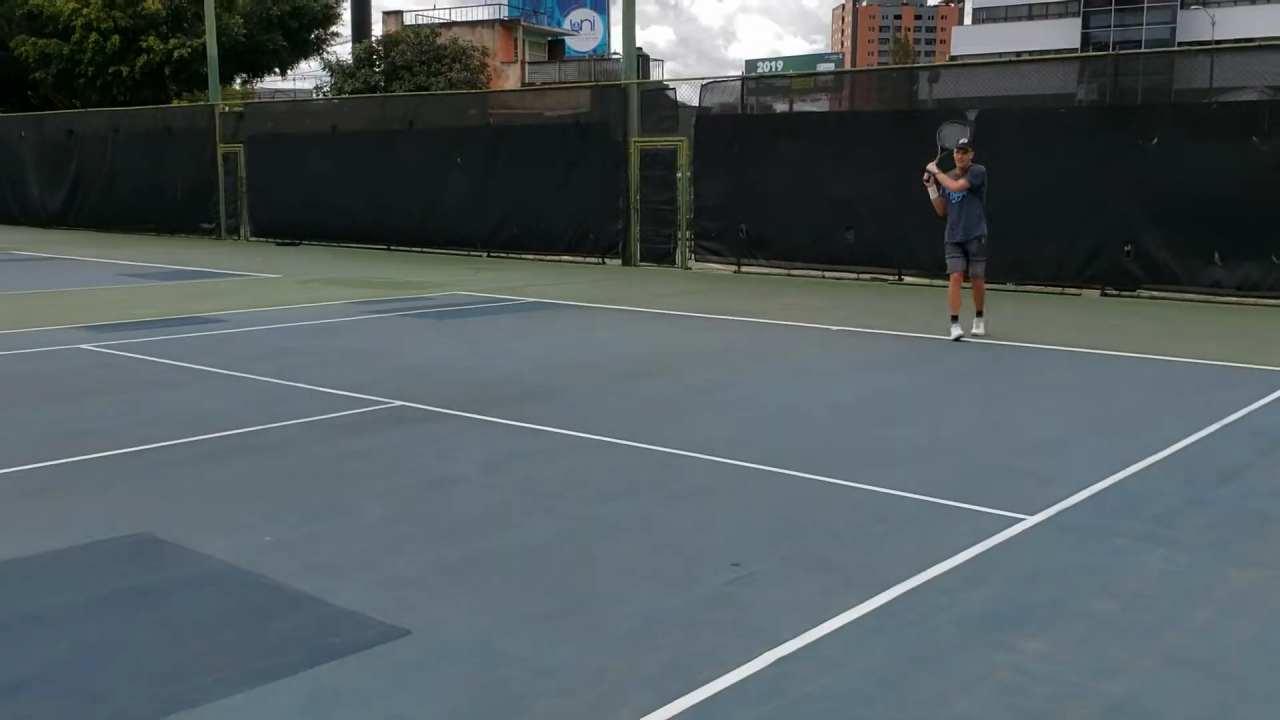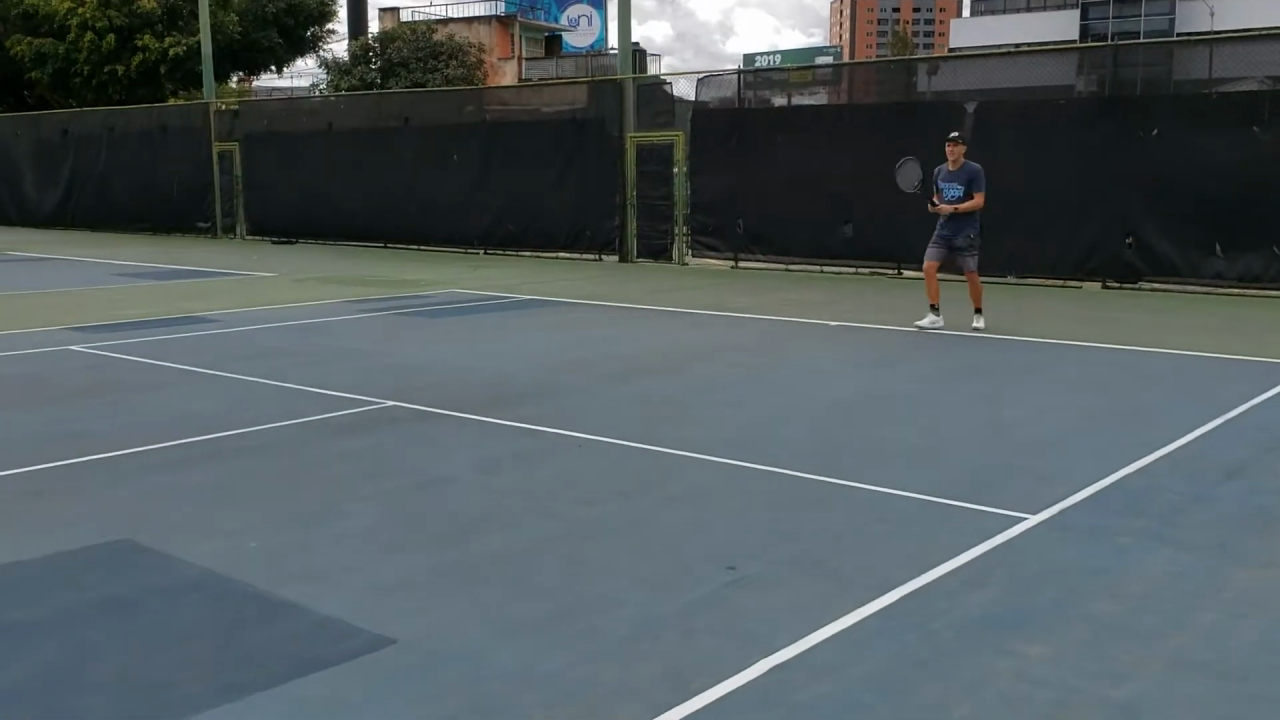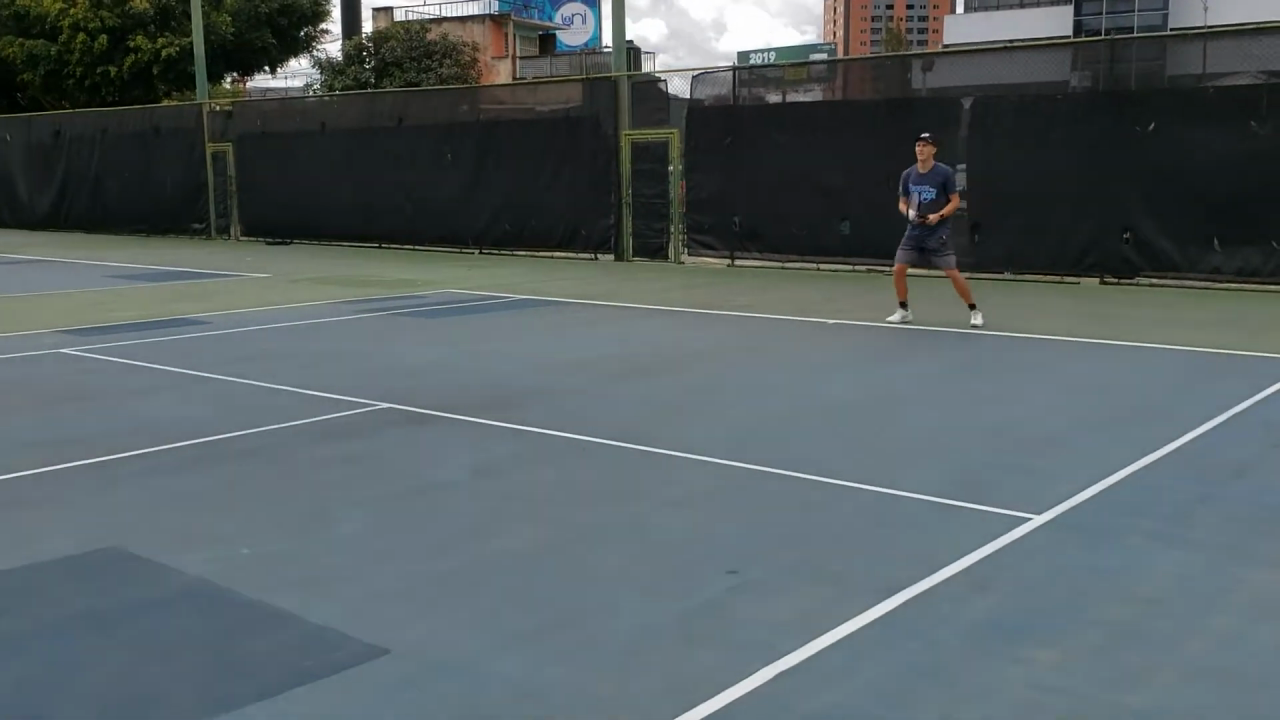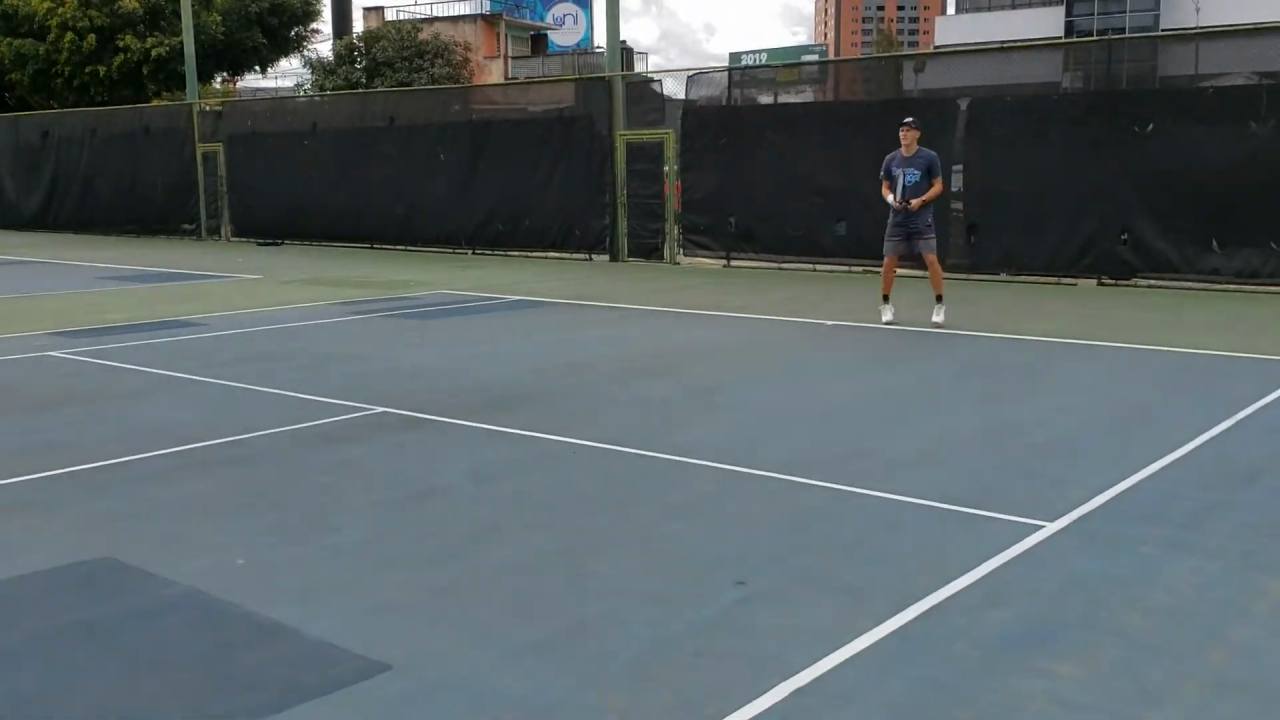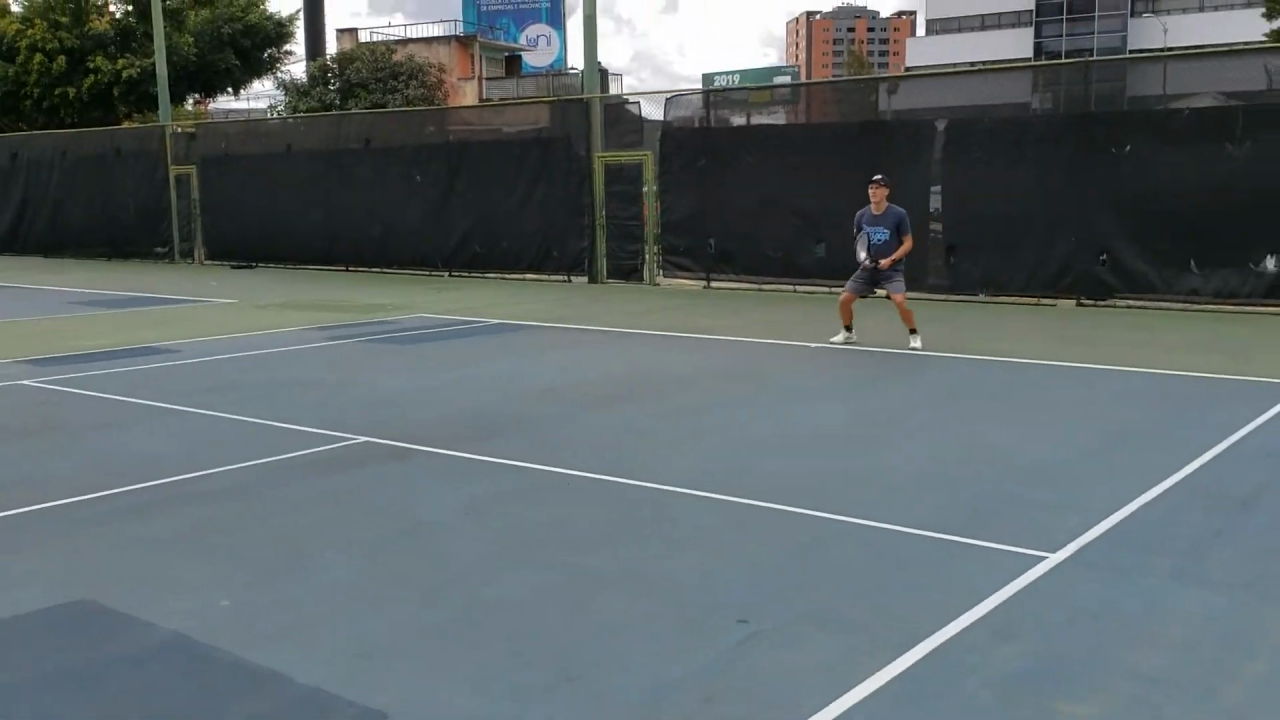
dt=0.3s
person 1, frame 1
left shoulder: (978, 171)
right shoulder: (946, 177)
left elbow: (956, 187)
right elbow: (941, 211)
left wrist: (936, 171)
right wrist: (931, 187)
left hip: (975, 235)
right hip: (953, 236)
left knee: (978, 280)
right knee: (955, 278)
left ankle: (979, 319)
right ankle: (954, 325)
person 1, frame 2
left shoulder: (974, 171)
right shoulder: (939, 172)
left elbow: (980, 201)
left wrist: (953, 209)
right wrist: (935, 206)
left hip: (966, 232)
right hip: (943, 231)
left knee: (971, 275)
right knee: (928, 268)
left ankle: (978, 315)
right ankle: (935, 316)
person 1, frame 3
left shoulder: (945, 173)
right shoulder: (907, 175)
left elbow: (955, 201)
right elbow: (902, 204)
left wrist: (939, 215)
right wrist: (910, 214)
left hip: (938, 233)
right hip: (915, 232)
left knee: (952, 274)
right knee: (898, 270)
left ankle: (975, 311)
right ankle: (904, 311)
person 1, frame 4
left shoulder: (930, 157)
right shoulder: (891, 160)
left elbow: (938, 187)
right elbow: (885, 188)
left wrist: (920, 201)
right wrist: (891, 199)
left hip: (923, 219)
right hip: (899, 219)
left knee: (931, 260)
right knee: (888, 262)
left ankle: (939, 306)
right ankle: (887, 306)
person 1, frame 5
left shoulder: (899, 214)
right shoulder: (861, 215)
left elbow: (908, 243)
left wrist: (891, 259)
left hip: (892, 268)
right hip: (868, 268)
left knee: (900, 301)
right knee: (844, 299)
left ankle: (914, 336)
right ankle: (848, 333)
